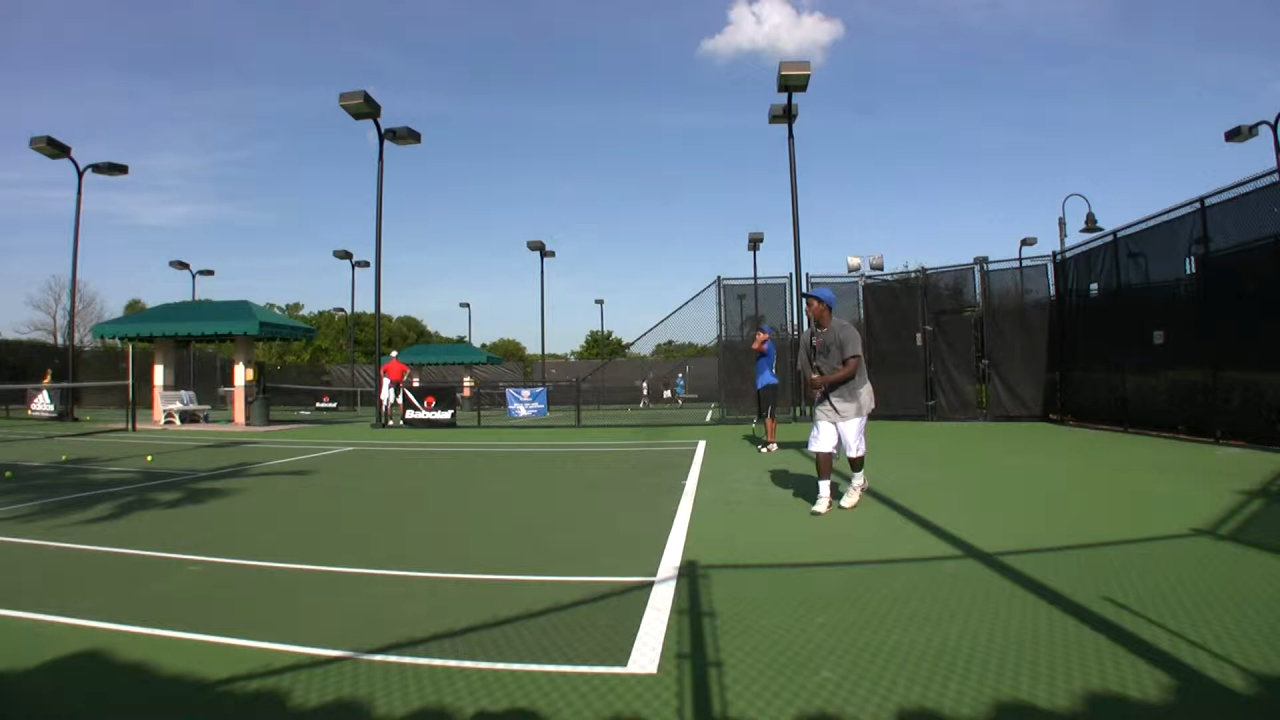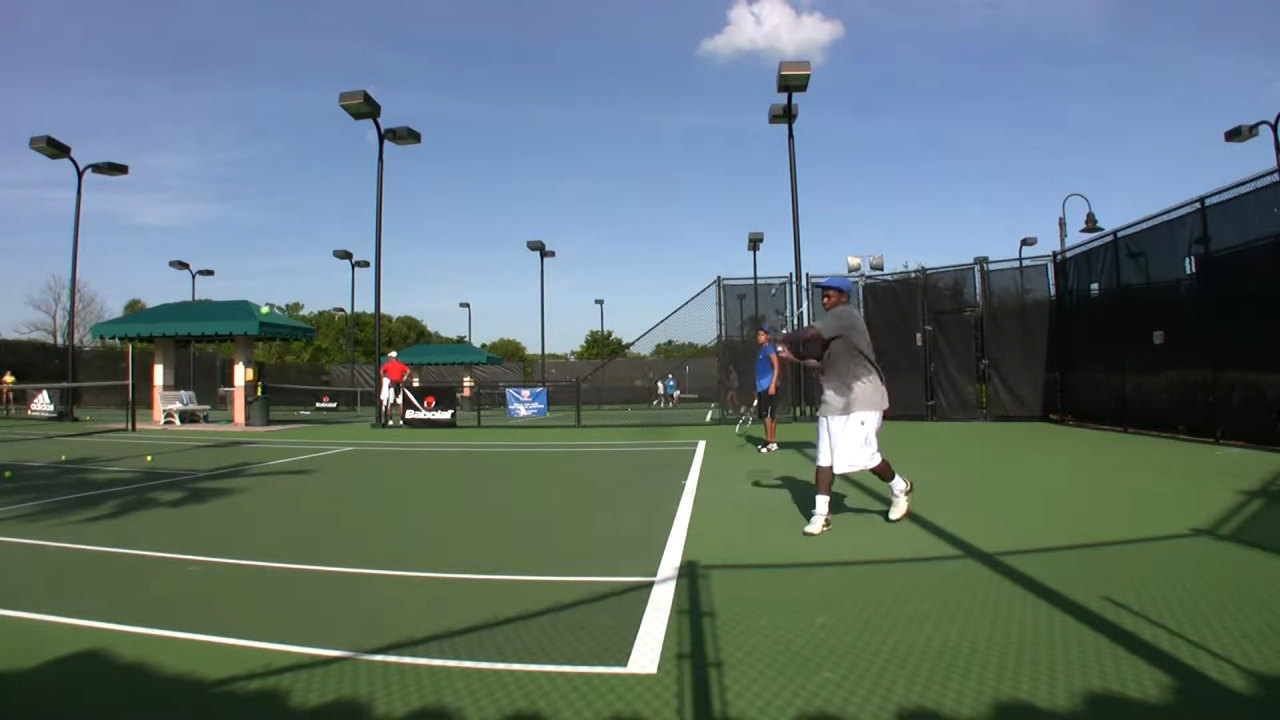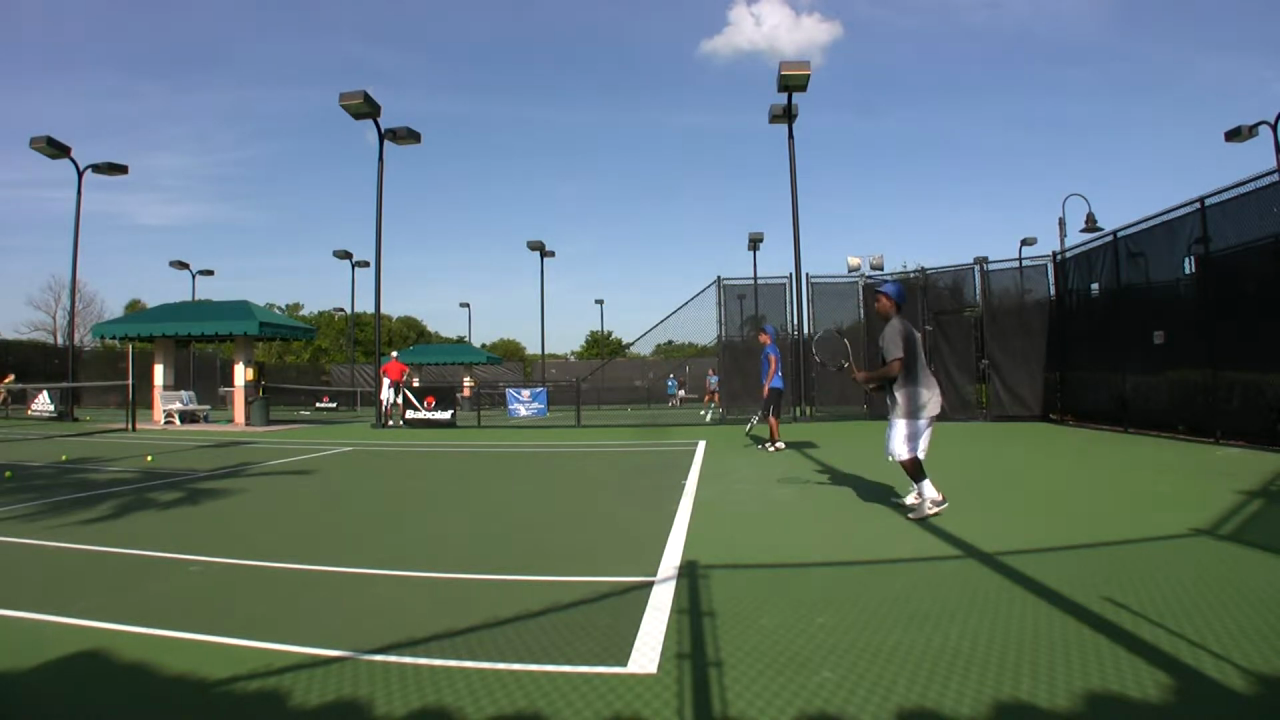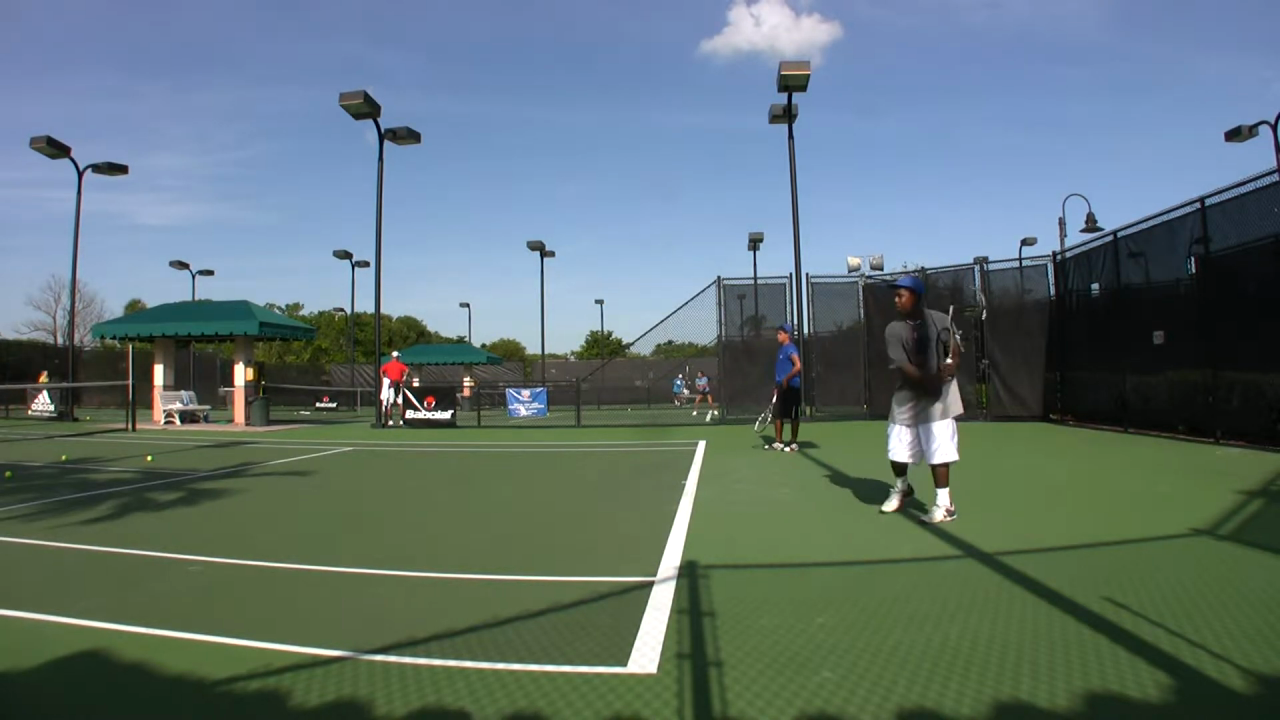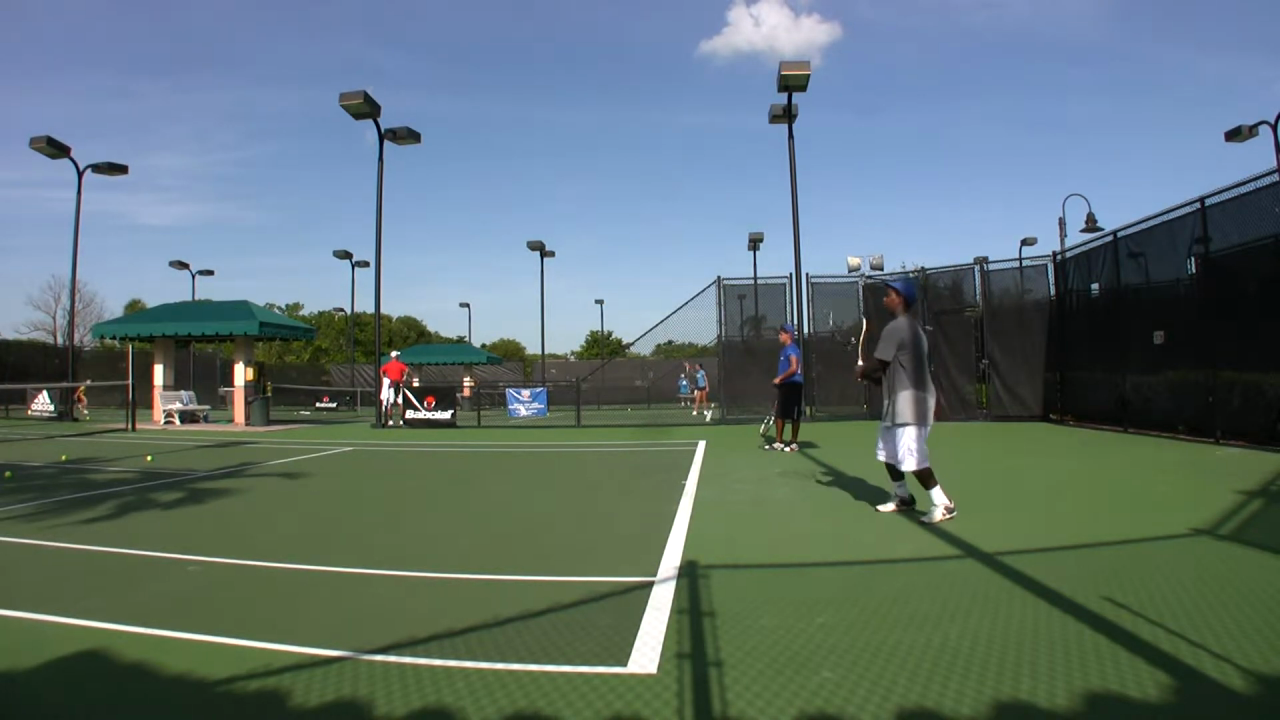
dt=1s
person 1, frame 1
left shoulder: (845, 330)
right shoulder: (807, 336)
left elbow: (852, 367)
right elbow: (806, 370)
left wrist: (824, 380)
right wrist: (812, 385)
left hip: (852, 397)
right hip: (825, 400)
left knee: (853, 447)
right knee: (821, 447)
left ankle: (858, 483)
right ankle: (824, 496)
person 1, frame 2
left shoulder: (845, 316)
right shoulder: (835, 320)
left elbow: (808, 334)
right elbow: (825, 366)
left wrist: (786, 339)
right wrist: (797, 358)
left hip: (860, 399)
right hip: (836, 402)
left knee: (863, 455)
right knee: (825, 458)
left ankle: (900, 488)
right ankle: (821, 515)
person 1, frame 3
left shoulder: (893, 330)
right shoulder: (902, 328)
left elbow: (895, 369)
left wrist: (867, 377)
right wrist: (878, 383)
left hip: (913, 396)
right hip: (920, 394)
left knee: (900, 449)
right knee: (906, 449)
left ankle: (933, 497)
right ankle: (920, 491)
person 1, frame 4
left shoulder: (940, 321)
right shoulder: (893, 330)
left elbow: (953, 355)
right elbow: (902, 367)
left wrist: (945, 373)
right wrist: (929, 378)
left hip: (938, 397)
right hip: (906, 398)
left knee: (938, 453)
right knee: (896, 450)
left ankle: (945, 505)
right ankle: (901, 488)
person 1, frame 5
left shoulder: (895, 327)
right shoulder: (910, 327)
left elbow: (878, 364)
left wrist: (862, 371)
right wrist: (871, 375)
left hip: (910, 400)
right hip: (899, 401)
left knee: (911, 458)
right knee: (889, 453)
left ankle: (942, 504)
right ankle: (903, 496)
